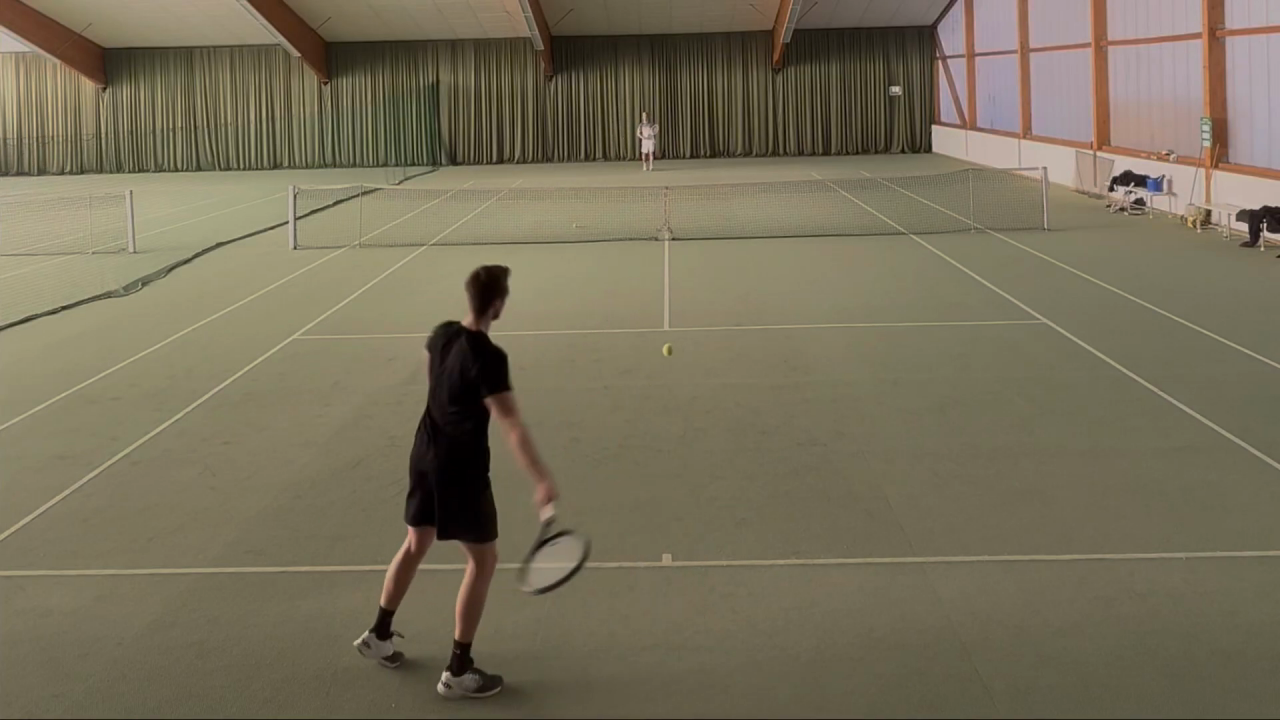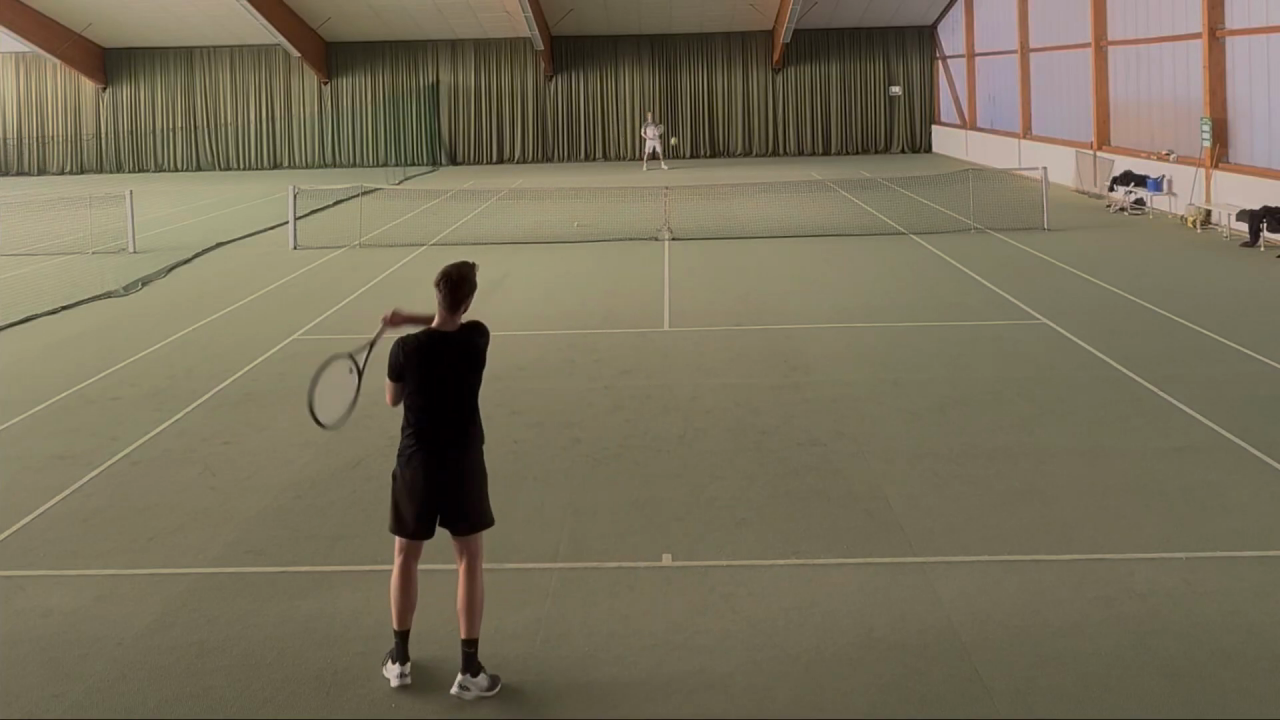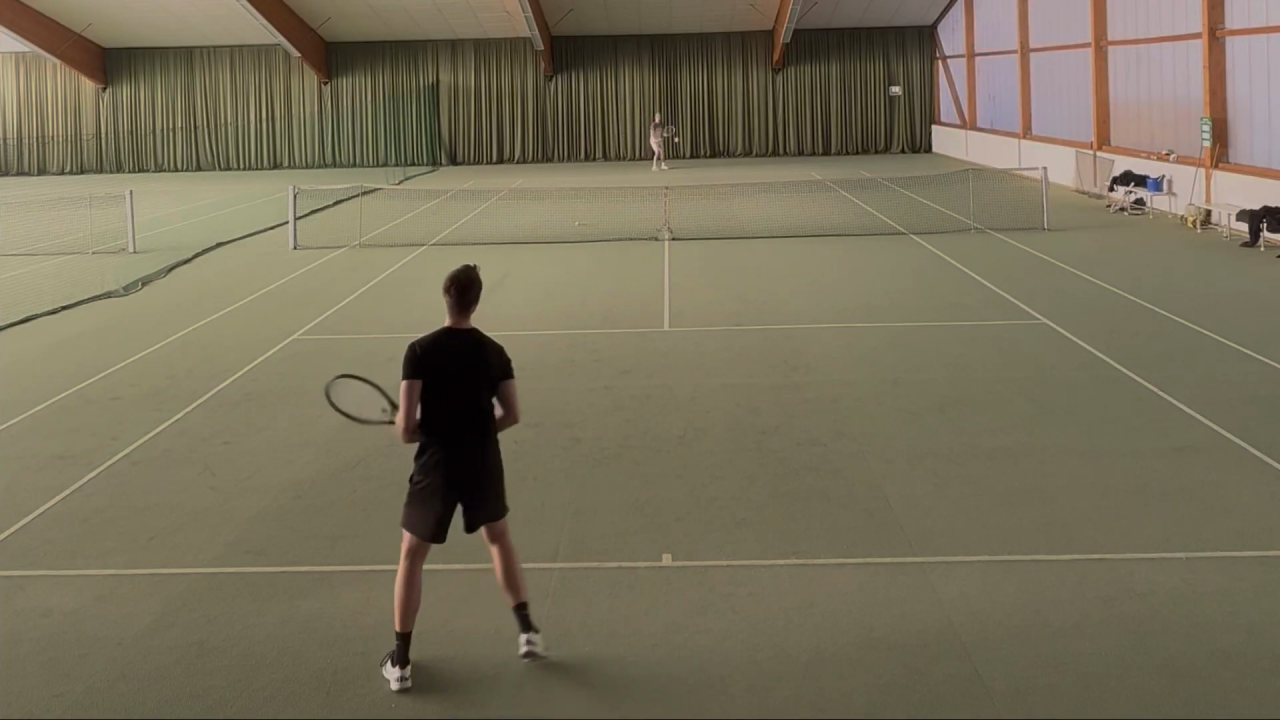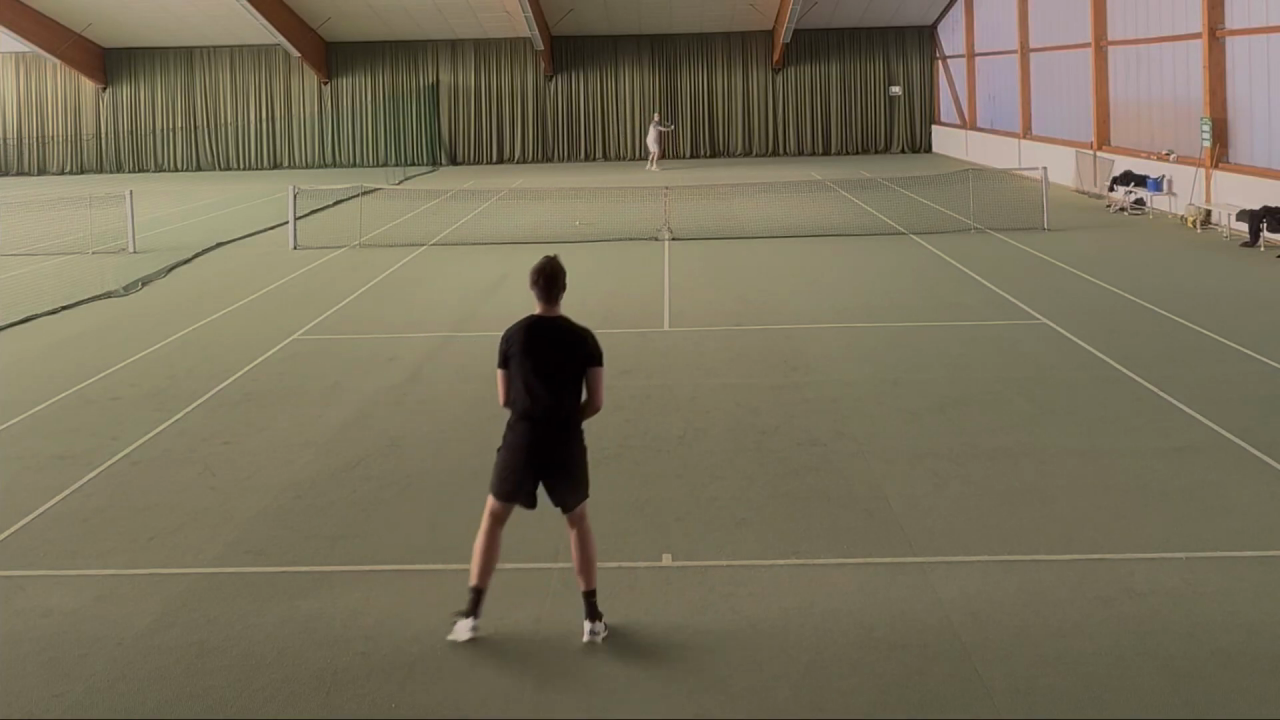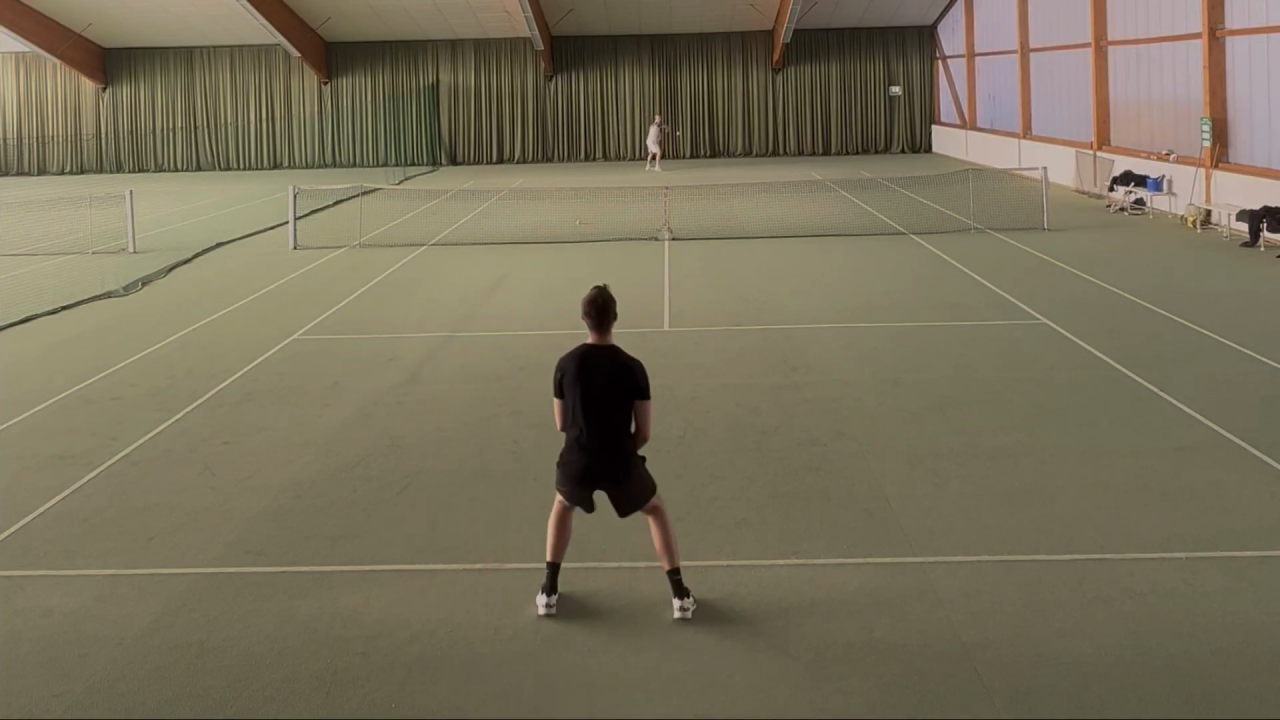
dt=0.4s
person 1, frame 1
left shoulder: (443, 333)
right shoulder: (489, 356)
right elbow: (511, 425)
right wrist: (541, 479)
left hip: (426, 456)
right hip: (458, 466)
left knee: (415, 545)
right knee: (483, 563)
left ankle: (379, 633)
right ankle: (458, 669)
person 1, frame 2
left shoulder: (405, 348)
right shoulder: (475, 338)
left elbow: (392, 400)
right wrist: (411, 319)
left hip: (416, 464)
right hip: (463, 464)
left knee: (405, 558)
right knee: (469, 563)
left ankle: (400, 659)
right ankle: (470, 669)
person 1, frame 3
left shoulder: (421, 350)
right shoulder: (493, 351)
left elbow: (406, 426)
right elbow: (512, 415)
left wrist: (407, 430)
left hip: (436, 466)
right hip: (483, 463)
left knee: (411, 559)
right knee: (499, 539)
left ankle: (401, 661)
right ankle: (526, 630)
person 1, frame 4
left shoulder: (513, 335)
right shoulder: (584, 339)
left elbow: (505, 400)
right elbow: (595, 403)
left hip: (520, 442)
right hip: (566, 444)
left knee: (492, 520)
right knee: (579, 524)
left ankle: (471, 614)
right ankle: (592, 617)
person 1, frame 5
left shoulder: (566, 364)
right shoulder: (632, 368)
left elbow: (561, 424)
right elbow: (643, 433)
left hip: (577, 462)
right hip: (622, 463)
left knee: (561, 508)
right knee: (656, 512)
left ankle: (549, 591)
right ankle: (680, 595)
